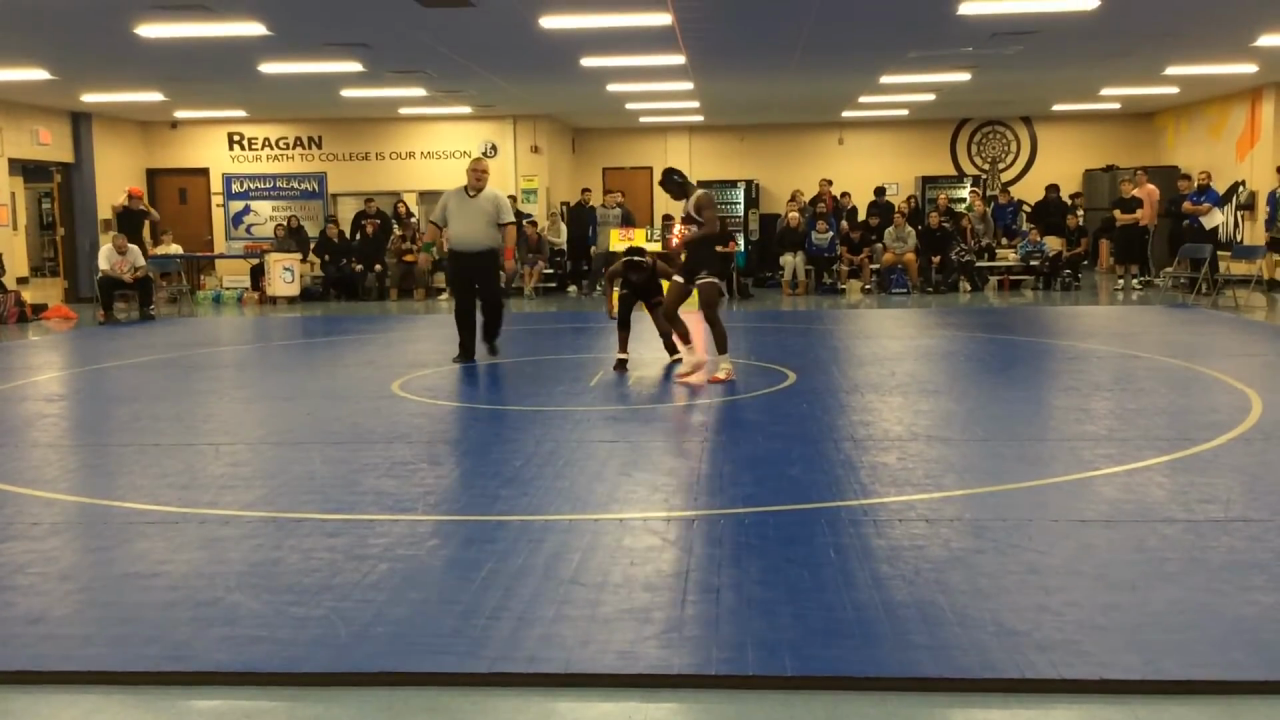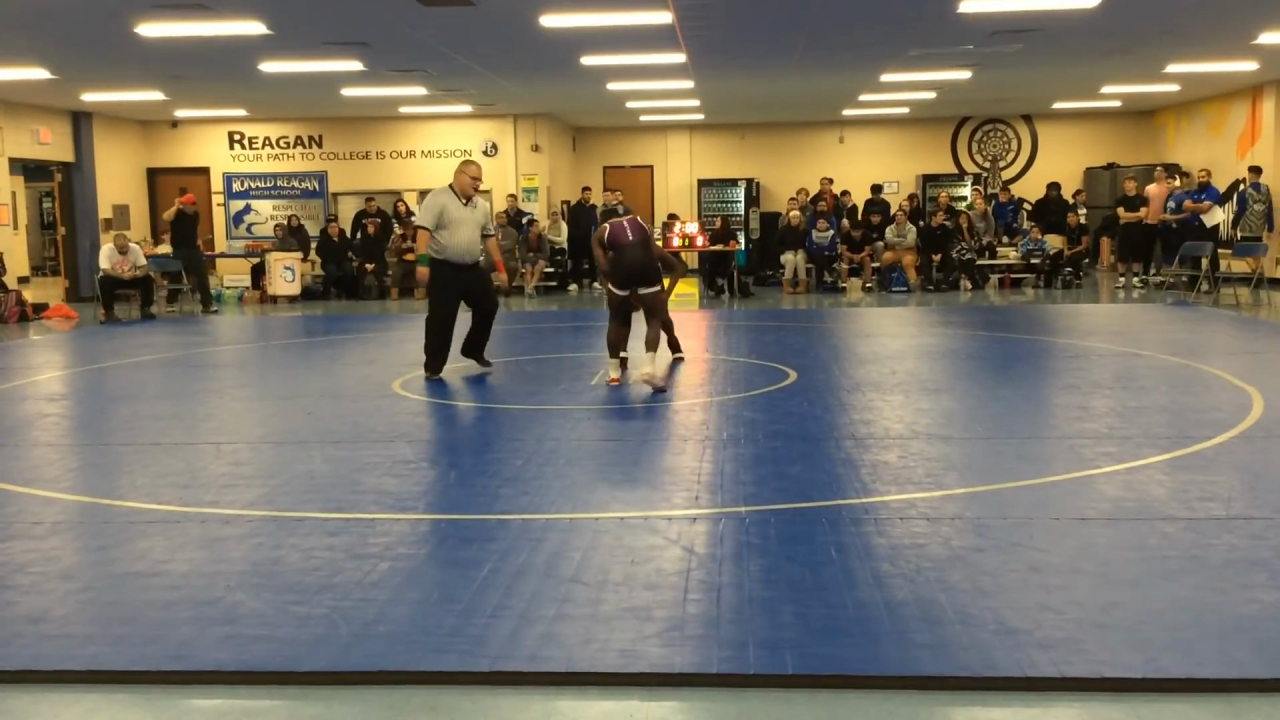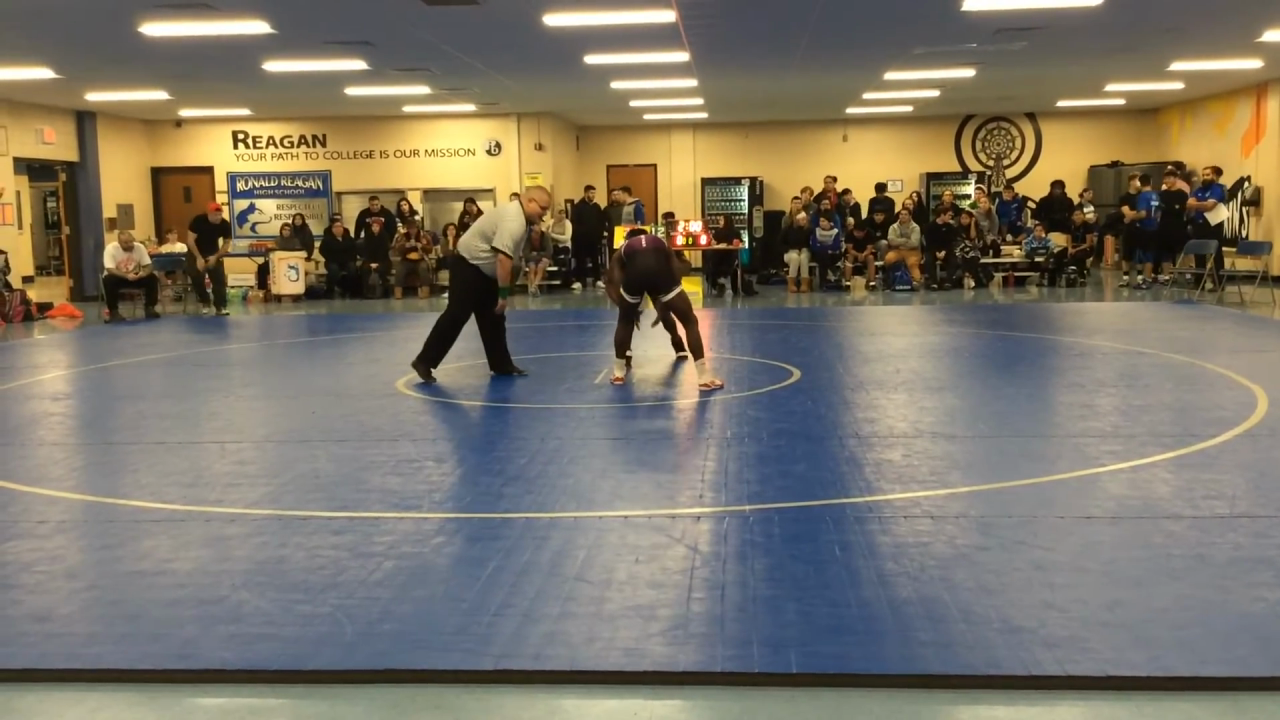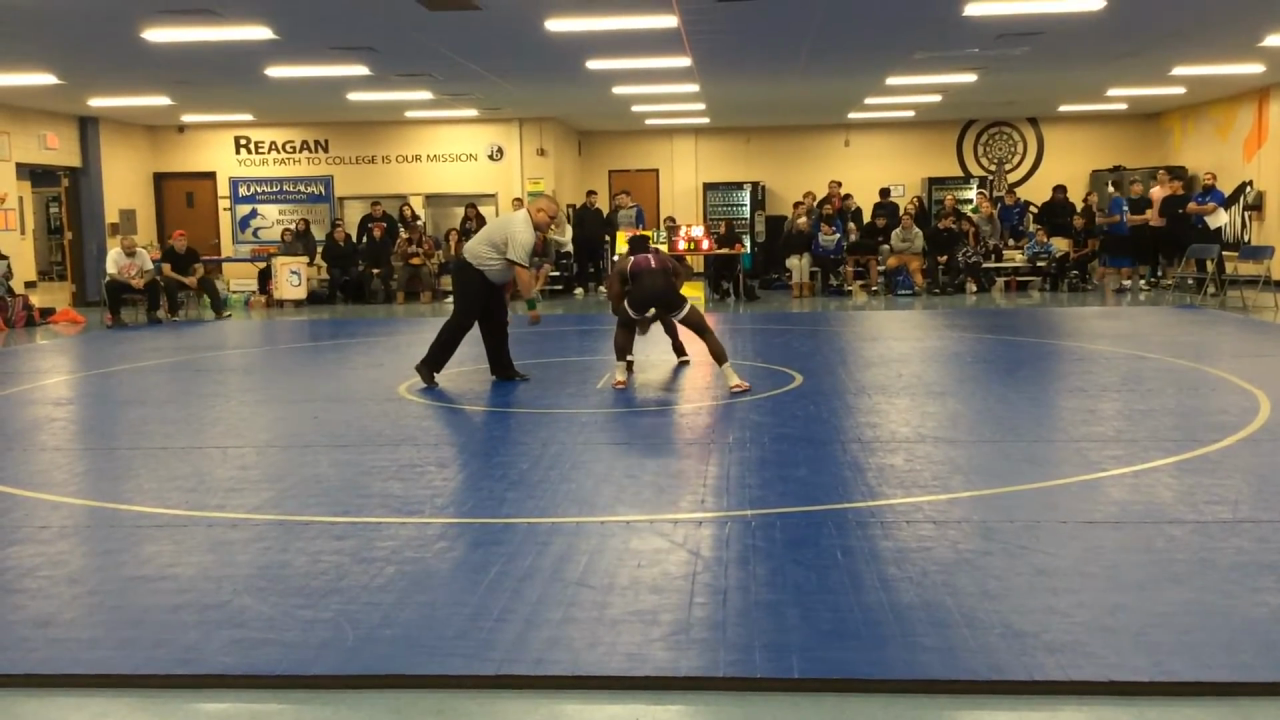
dt=1s
person 1, frame 1
left shoulder: (496, 198)
right shoulder: (450, 197)
left elbow: (509, 226)
right elbow: (435, 223)
left hip: (487, 258)
right hip: (458, 258)
left knee: (492, 301)
right knee: (463, 306)
left ankle: (490, 338)
right ankle: (466, 351)
person 1, frame 2
left shoulder: (481, 206)
right shoulder: (438, 198)
left elbow: (489, 237)
right elbow: (423, 230)
left wrist: (500, 267)
left hip: (472, 269)
right hip: (443, 269)
left knee: (488, 306)
right knee: (440, 319)
left ankle: (473, 350)
right ankle: (433, 367)
person 1, frame 3
left shoulder: (519, 217)
right shoulder: (513, 220)
left elbow: (508, 258)
right elbow: (503, 259)
left wrist: (503, 291)
right wrist: (504, 294)
left hip: (485, 271)
right hip: (468, 267)
left knee: (494, 319)
right knee: (456, 316)
left ankle: (502, 365)
right ankle: (424, 362)
person 1, frame 4
left shoulder: (523, 222)
right shoulder: (522, 231)
right elbow: (521, 271)
left wrist: (505, 289)
right wrist: (532, 306)
left hip: (488, 275)
right hip: (471, 272)
left knee: (497, 322)
right knee: (461, 321)
left ankle: (504, 370)
right ankle: (428, 365)
person 2, frame 1
left shoulder: (703, 198)
right shoulder: (688, 203)
left elbow: (713, 229)
left wrist: (686, 239)
right wrist: (684, 242)
left hip: (707, 262)
right hip: (690, 261)
left knee: (711, 316)
right knee: (667, 310)
left ankle: (726, 367)
right ankle: (693, 357)
person 2, frame 2
left shoulder: (601, 231)
right shoulder: (639, 222)
left elbow: (604, 266)
right elbow: (656, 252)
left hip: (622, 264)
right hip: (646, 262)
left knee: (617, 320)
right knee: (654, 320)
left ankle: (614, 373)
right ankle: (649, 367)
person 2, frame 3
left shoulder: (622, 251)
right shoulder: (661, 244)
left elbow: (613, 287)
right elbow: (675, 274)
left wrist: (633, 312)
right wrist: (663, 309)
left hip: (634, 271)
right hip: (659, 270)
left knee: (625, 321)
right knee: (690, 321)
left ankle: (618, 373)
right ankle: (705, 378)
person 2, frame 4
left shoulder: (622, 265)
right shoulder: (662, 257)
left elbow: (615, 301)
left wrist: (639, 320)
left hip: (642, 292)
right hip: (667, 291)
left knee: (624, 326)
right knee: (706, 331)
left ankle: (620, 377)
right ankle: (733, 380)
